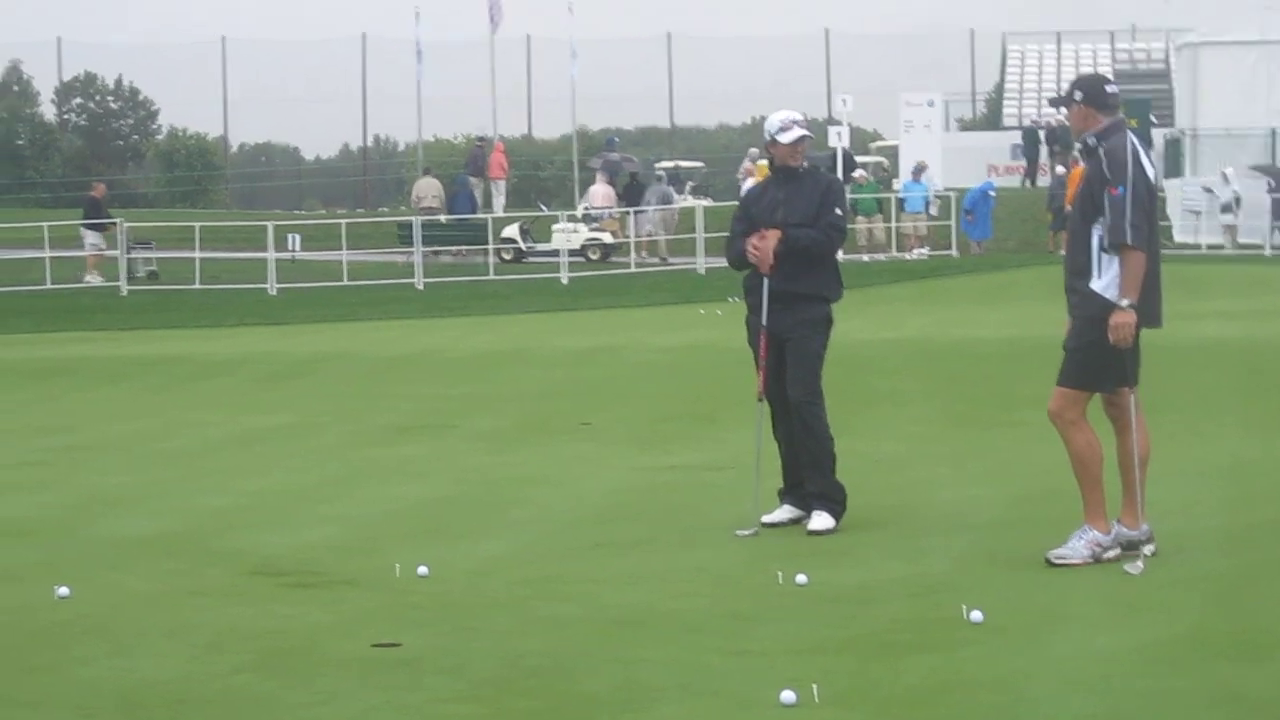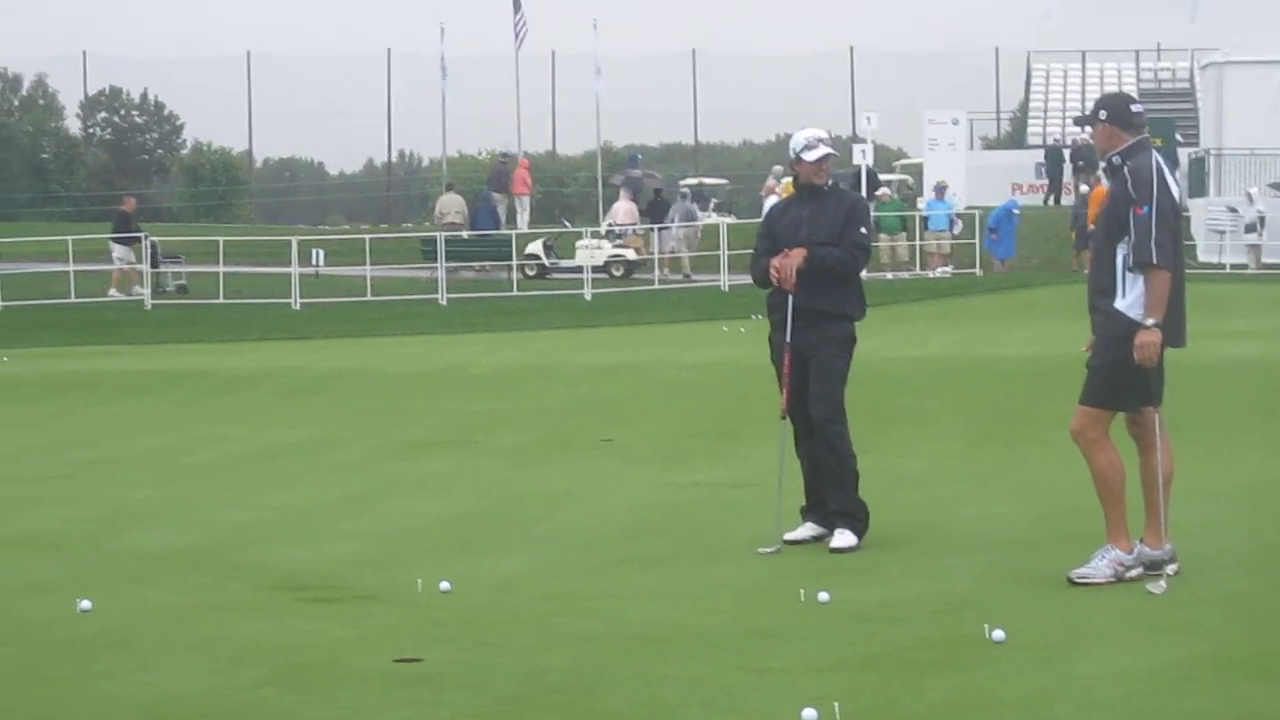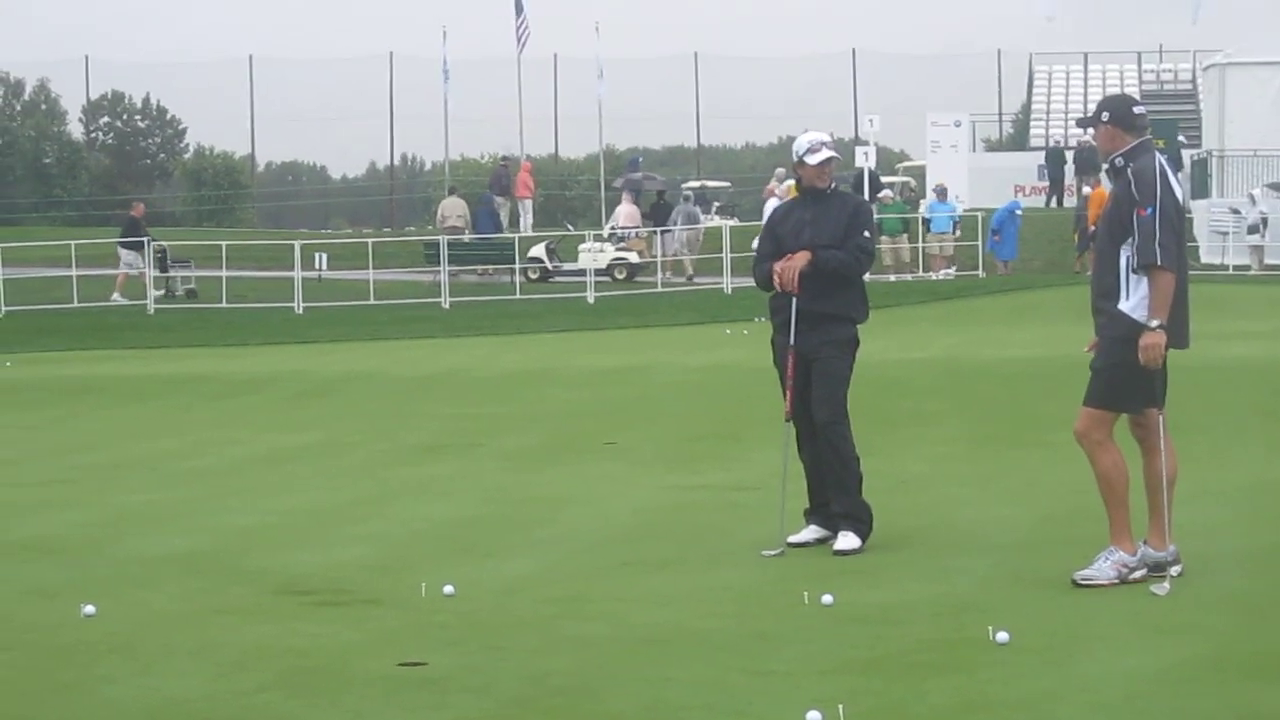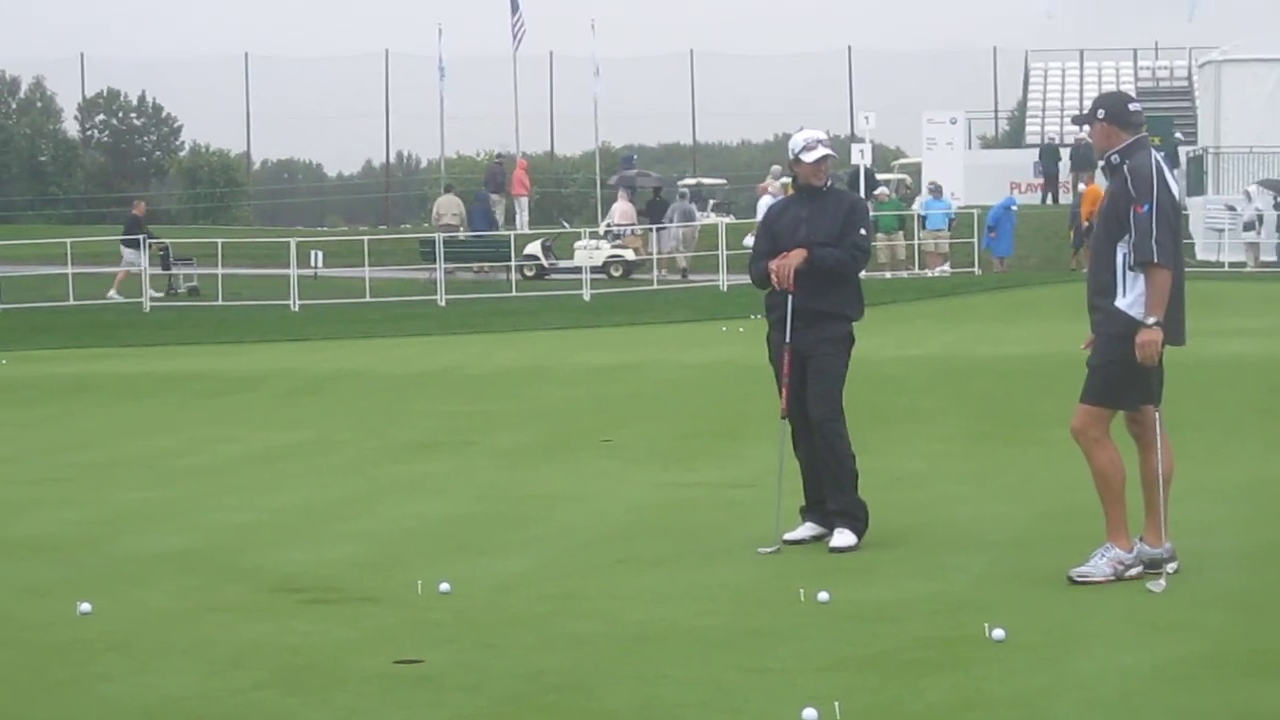
dt=0.1s
person 1, frame 1
left shoulder: (1116, 154)
right shoulder: (1111, 151)
left elbow: (1133, 237)
left wrist: (1126, 304)
left hip: (1110, 304)
right hip: (1105, 304)
left knee: (1065, 409)
right knee: (1120, 407)
left ankle: (1099, 531)
right ankle: (1132, 527)
person 1, frame 2
left shoulder: (1142, 173)
right shoulder: (1135, 171)
left elbow: (1158, 256)
left wrist: (1150, 323)
left hip: (1134, 325)
right hip: (1129, 323)
left knee: (1088, 428)
right knee: (1144, 427)
left ankle: (1121, 550)
right ankle: (1155, 547)
person 1, frame 3
left shoulder: (1145, 174)
right shoulder: (1137, 172)
left elbow: (1162, 257)
left wrist: (1155, 324)
right wrist: (1111, 326)
left hip: (1138, 326)
right hip: (1131, 325)
left knee: (1092, 429)
right knee: (1147, 428)
left ankle: (1125, 551)
right ankle: (1159, 548)
person 1, frame 4
left shoulder: (1141, 171)
right shoulder: (1133, 170)
left elbow: (1159, 254)
left wrist: (1152, 322)
right wrist: (1108, 323)
left hip: (1136, 324)
right hip: (1128, 321)
left knee: (1088, 426)
right knee: (1143, 426)
left ankle: (1121, 548)
right ankle: (1155, 545)
person 2, frame 1
left shoulder: (825, 186)
right shoulder: (756, 195)
left elbow: (831, 237)
right elbow: (734, 251)
left wrist: (782, 235)
right wrist: (747, 248)
left hip: (808, 308)
right hip: (763, 309)
left knee: (804, 399)
right knee: (779, 403)
left ankle: (826, 500)
right ankle: (796, 496)
person 2, frame 2
left shoulder: (850, 204)
right shoulder: (779, 212)
left elbow: (856, 256)
right elbow: (757, 270)
left wrist: (807, 254)
right wrist: (772, 264)
left hip: (831, 326)
right hip: (785, 327)
left knee: (827, 416)
right knee: (801, 421)
left ankle: (849, 518)
right ankle: (818, 513)
person 2, frame 3
left shoulder: (853, 208)
right shoulder: (782, 215)
left elbow: (859, 259)
right elbow: (760, 272)
left wrist: (812, 257)
right wrist: (775, 269)
left hip: (834, 329)
right hip: (788, 330)
left knee: (830, 419)
right knee: (804, 424)
left ankle: (852, 520)
right ankle: (822, 516)
person 2, frame 4
left shoulder: (849, 205)
right shoulder: (777, 212)
left elbow: (855, 257)
right elbow: (756, 269)
left wrist: (807, 254)
right wrist: (771, 267)
left hip: (829, 327)
right hip: (783, 328)
left knee: (825, 416)
right knee: (800, 421)
left ankle: (848, 518)
right ankle: (818, 513)
